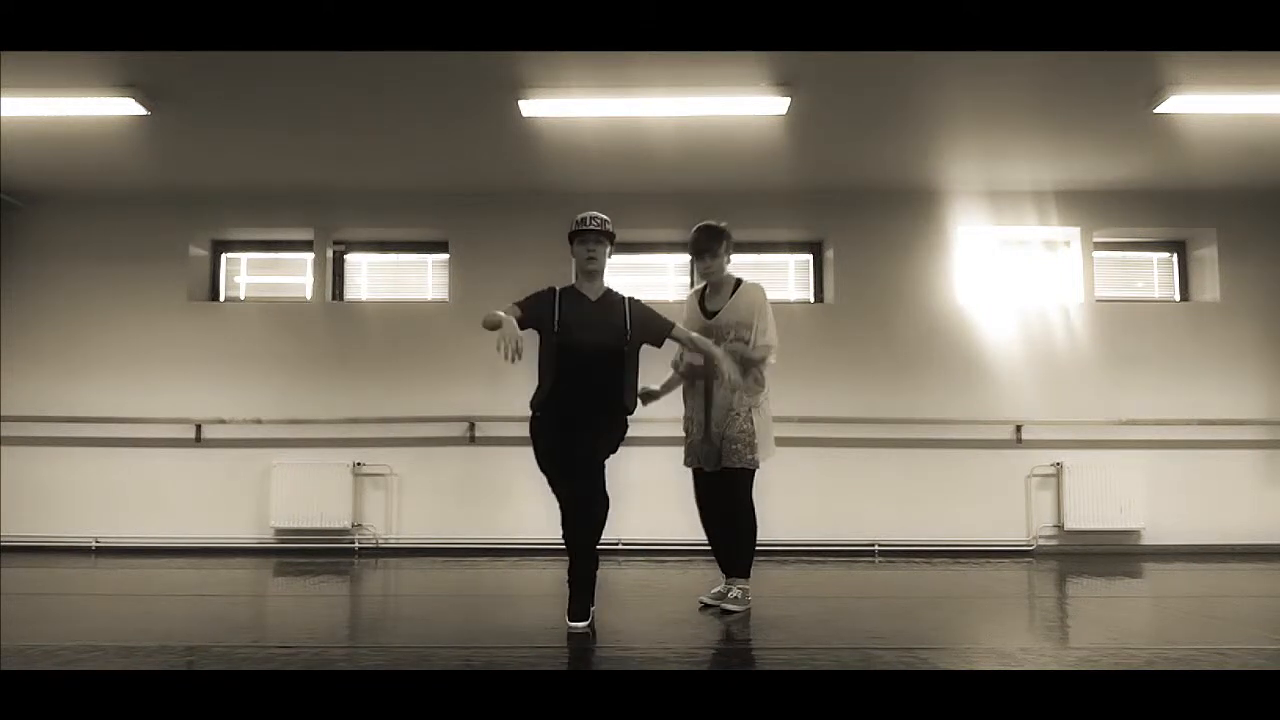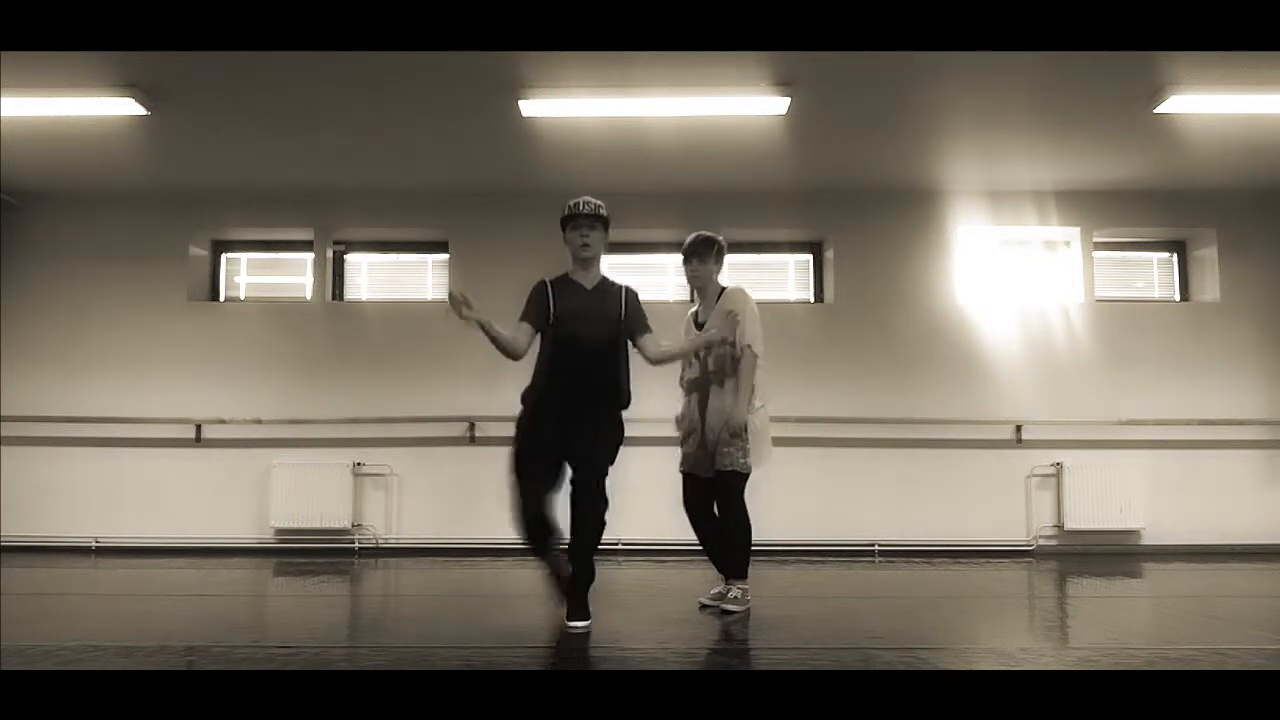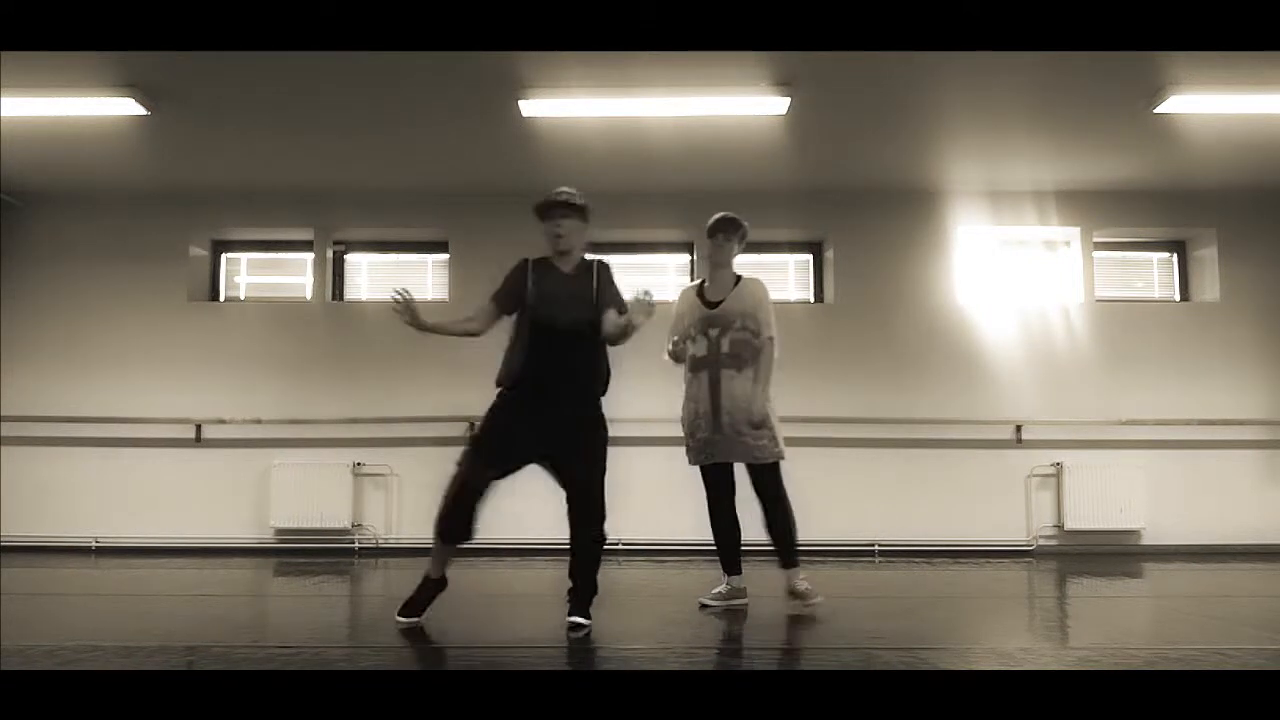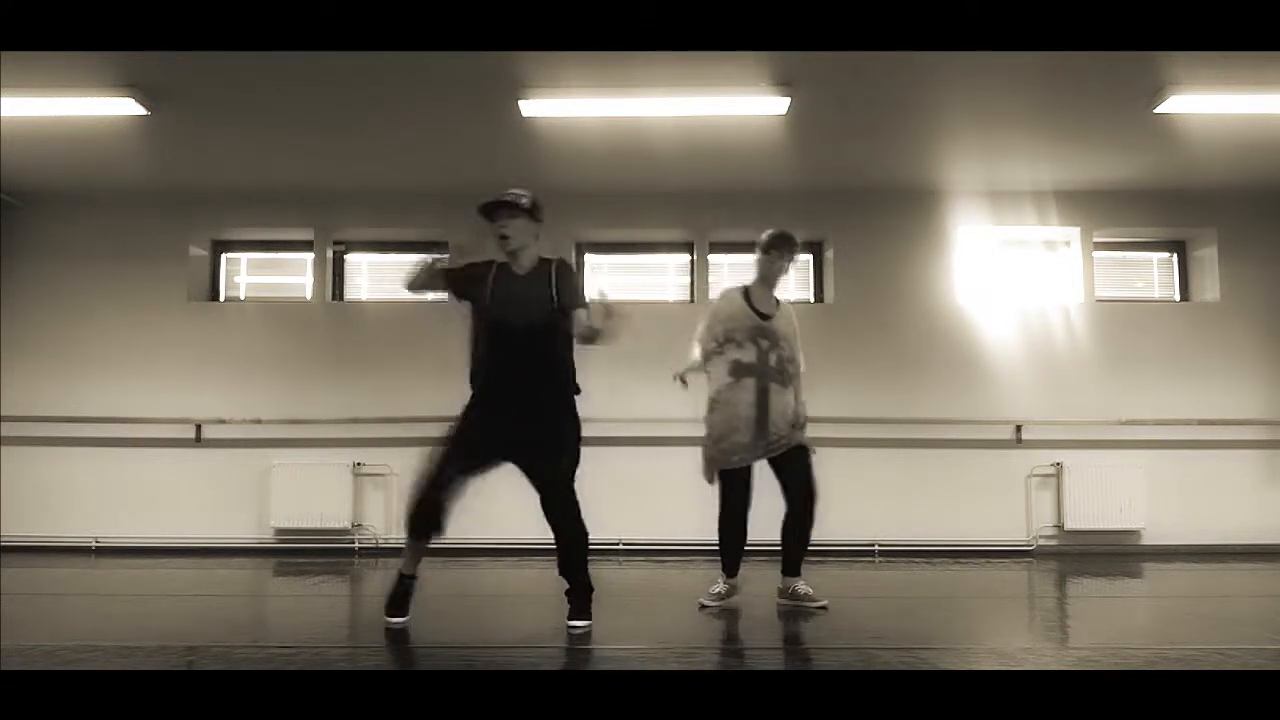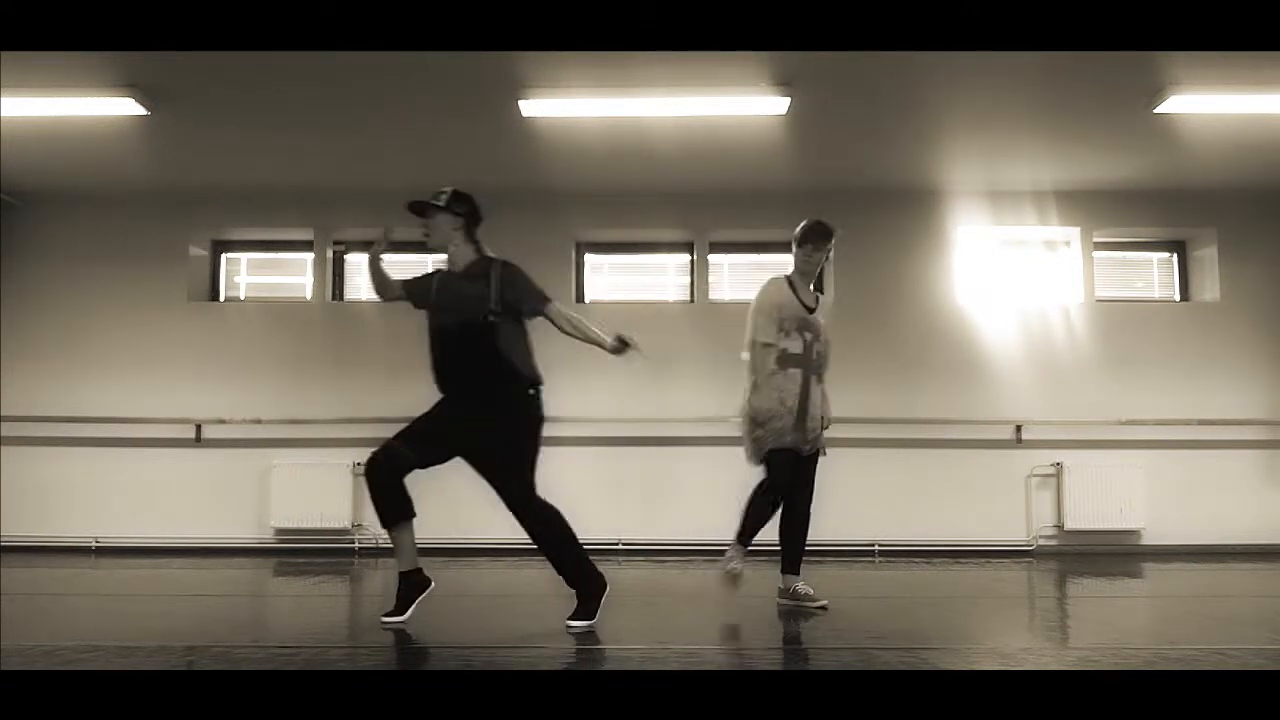
dt=0.5s
person 1, frame 1
left shoulder: (630, 310)
right shoulder: (550, 301)
left elbow: (685, 337)
right elbow: (488, 319)
left wrist: (721, 356)
right wrist: (504, 319)
left hip: (604, 420)
right hip: (554, 420)
left knee: (584, 497)
right knee: (579, 498)
left ankle: (581, 594)
right ankle: (582, 592)
person 1, frame 2
left shoulder: (623, 297)
right shoulder: (546, 292)
left elbow: (653, 352)
right elbow: (516, 348)
left wrist: (711, 338)
right wrist: (481, 321)
left hip: (599, 418)
right hip: (545, 415)
left knee: (589, 496)
right knee: (532, 504)
left ankle: (577, 593)
right ankle: (562, 570)
person 1, frame 3
left shoulder: (599, 274)
right shoulder: (527, 273)
left elbow: (609, 333)
right elbow: (478, 322)
left wrist: (630, 325)
right wrist: (424, 325)
left hip: (579, 412)
right hip: (521, 404)
left knee: (588, 504)
right knee: (468, 482)
left ankle: (581, 600)
right ankle: (433, 580)
person 1, frame 4
left shoulder: (560, 274)
right shoulder: (484, 275)
left elbow: (582, 330)
right elbow: (415, 284)
left wrist: (596, 329)
right wrist: (445, 259)
left hip: (550, 411)
right hip: (491, 407)
left knee: (560, 503)
right knee: (439, 481)
left ankle: (579, 598)
right ankle: (406, 577)
person 1, frame 5
left shoulder: (500, 275)
right shoulder: (436, 284)
left elbow: (559, 316)
right elbow: (386, 292)
left wrist: (605, 341)
right wrist: (375, 257)
left hip: (508, 407)
right hip: (459, 406)
left knee: (521, 498)
right knee: (383, 466)
left ankle: (590, 587)
right ankle: (412, 578)
person 2, frame 1
left shoulder: (752, 294)
right shoulder: (693, 301)
left elbow: (766, 350)
left wrist: (747, 357)
right wrist: (661, 391)
left hip: (742, 410)
right hip: (702, 414)
left knee: (737, 495)
right knee: (707, 497)
left ankle: (741, 584)
right ankle: (729, 577)
person 2, frame 2
left shoulder: (737, 299)
right shoulder: (691, 318)
left elbow: (750, 353)
left wrist: (740, 406)
right wrist: (684, 413)
left hip: (737, 419)
right hip: (701, 423)
left knee: (729, 497)
right knee: (695, 502)
left ankle: (740, 584)
right ankle: (728, 579)
person 2, frame 3
left shoulder: (753, 290)
right shoulder: (688, 297)
left elbow: (766, 346)
right elbow: (679, 350)
left wrist: (761, 397)
right wrist: (674, 350)
left hip: (746, 404)
right hip: (703, 409)
left knee: (770, 488)
right knee: (718, 495)
left ankle: (793, 575)
right ankle: (733, 582)
person 2, frame 4
left shoulder: (786, 314)
right shoulder: (728, 300)
left elbow: (794, 366)
right elbow: (703, 346)
left wrist: (799, 405)
right wrist: (693, 364)
left hip: (779, 418)
right hip: (732, 415)
left knee: (803, 493)
right knee: (734, 500)
left ankle: (791, 581)
right ankle: (728, 580)
person 2, frame 5
left shoulder: (821, 305)
right shoulder: (774, 290)
right elbow: (758, 347)
left wrist: (824, 405)
right wrist: (760, 395)
left hip: (806, 408)
right hip: (771, 403)
left knee: (800, 493)
right knee: (780, 478)
left ankle: (791, 580)
right ankle: (738, 547)
